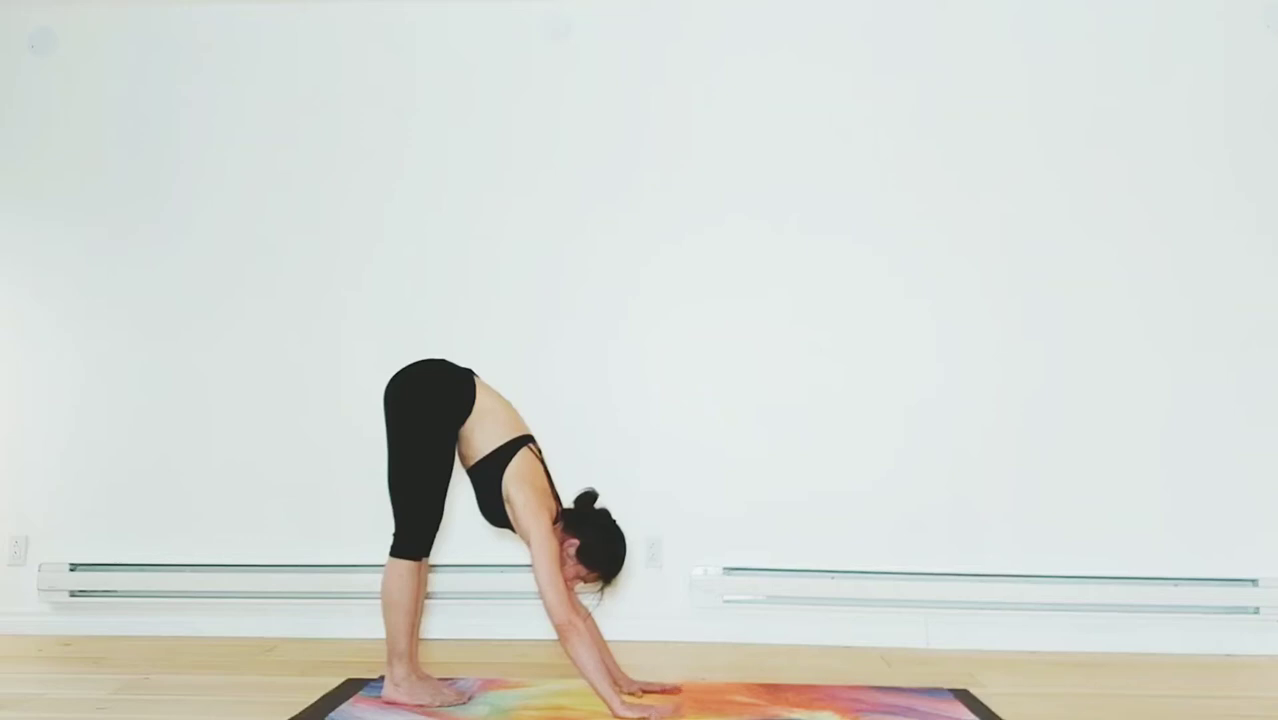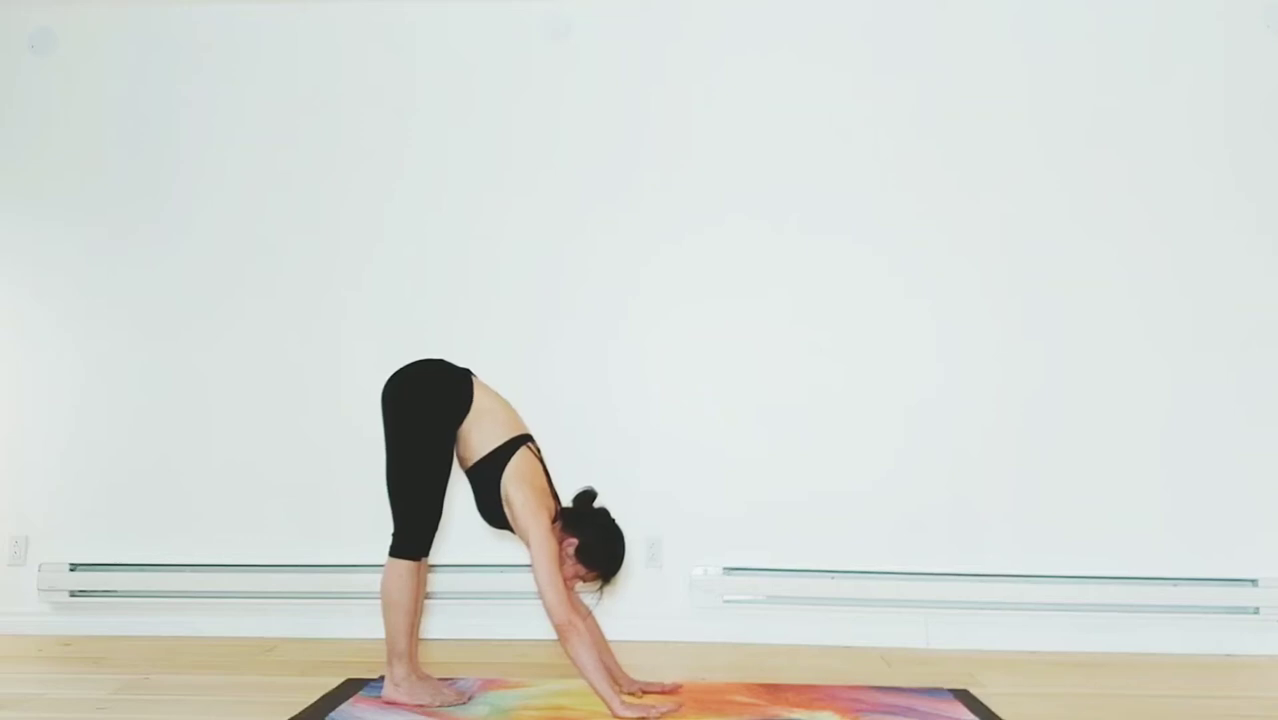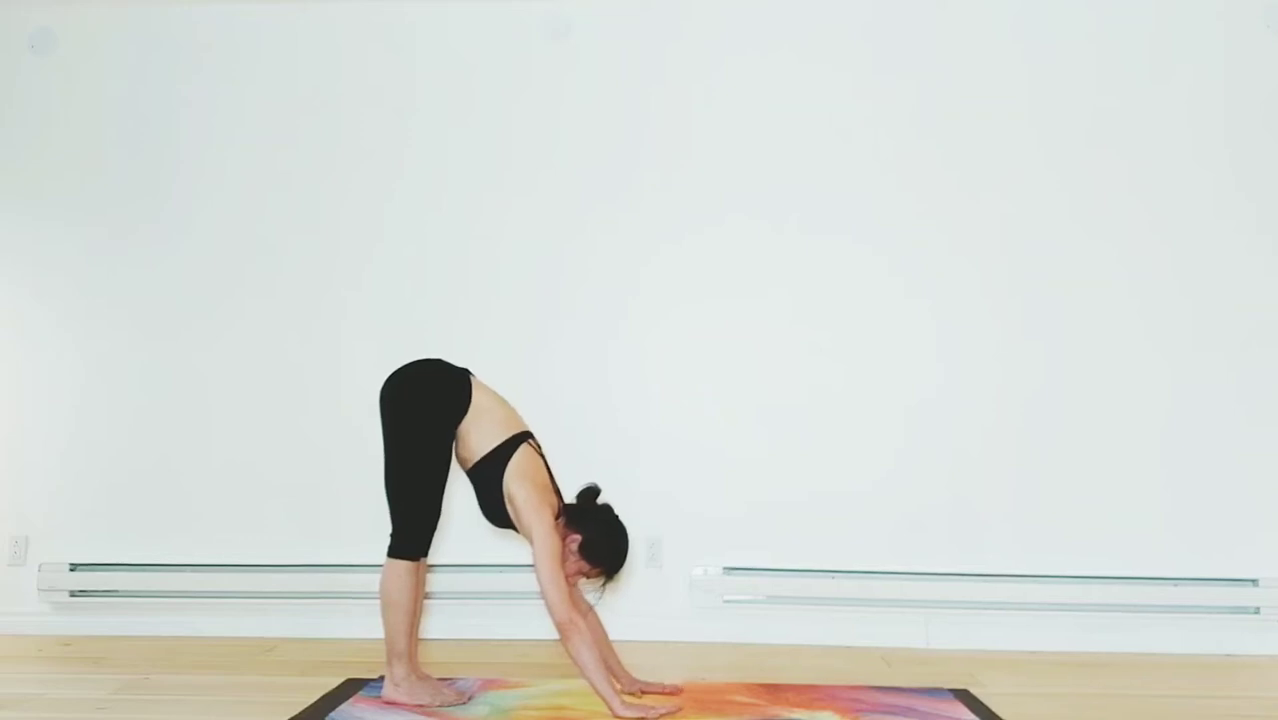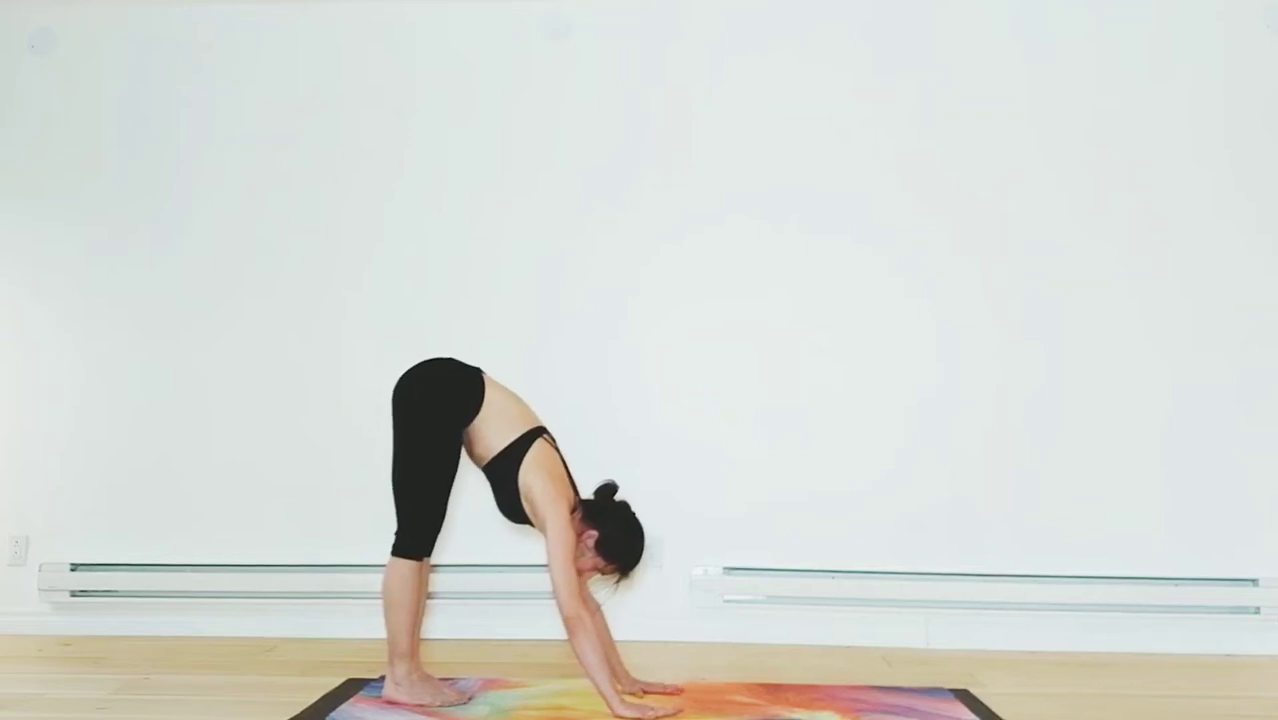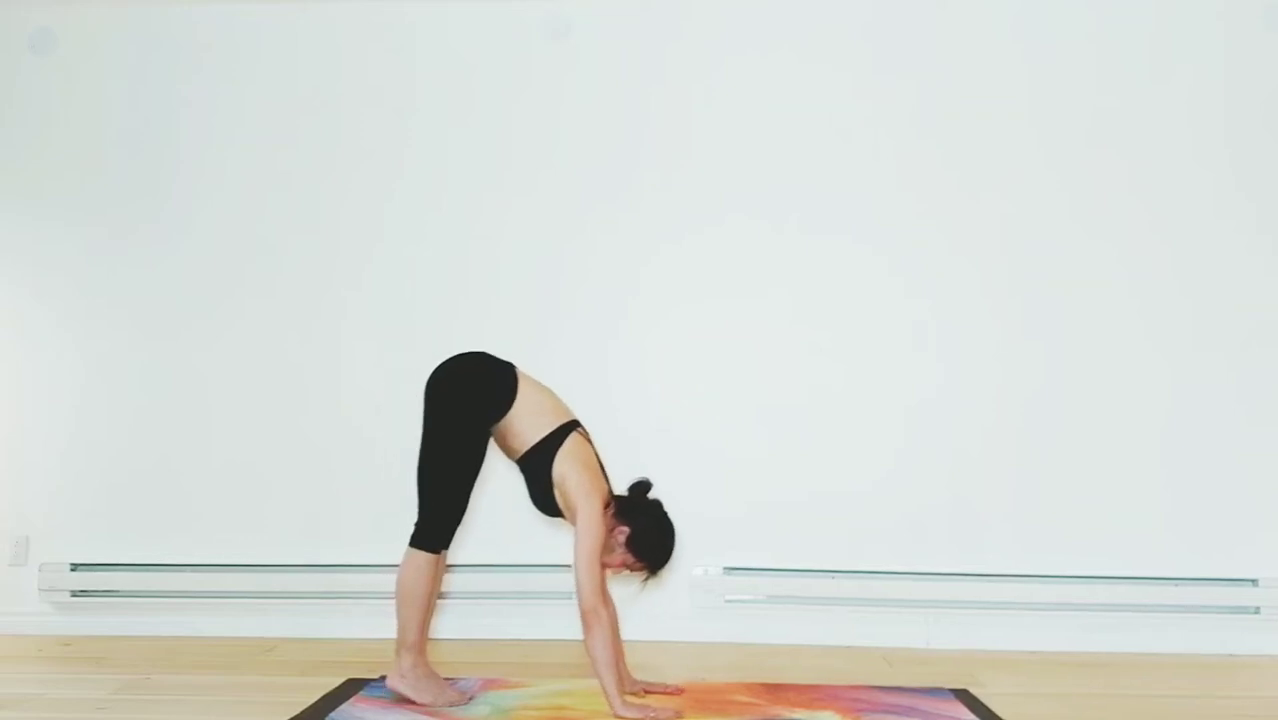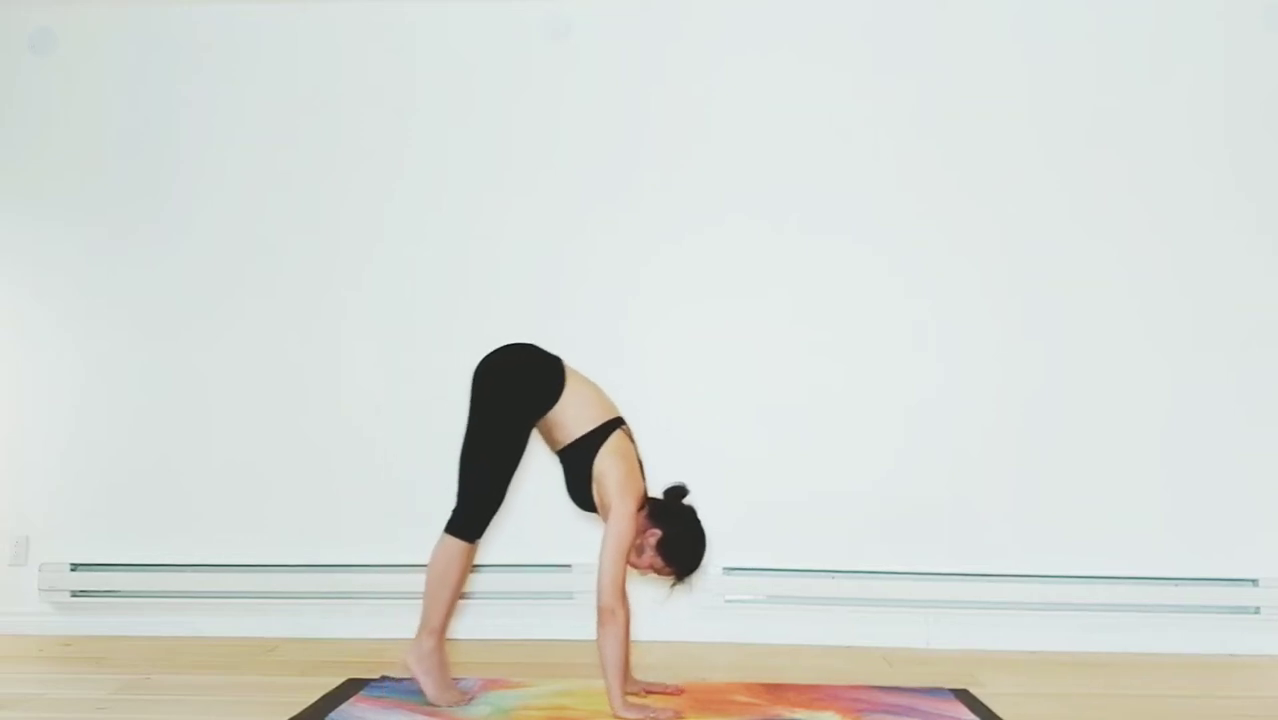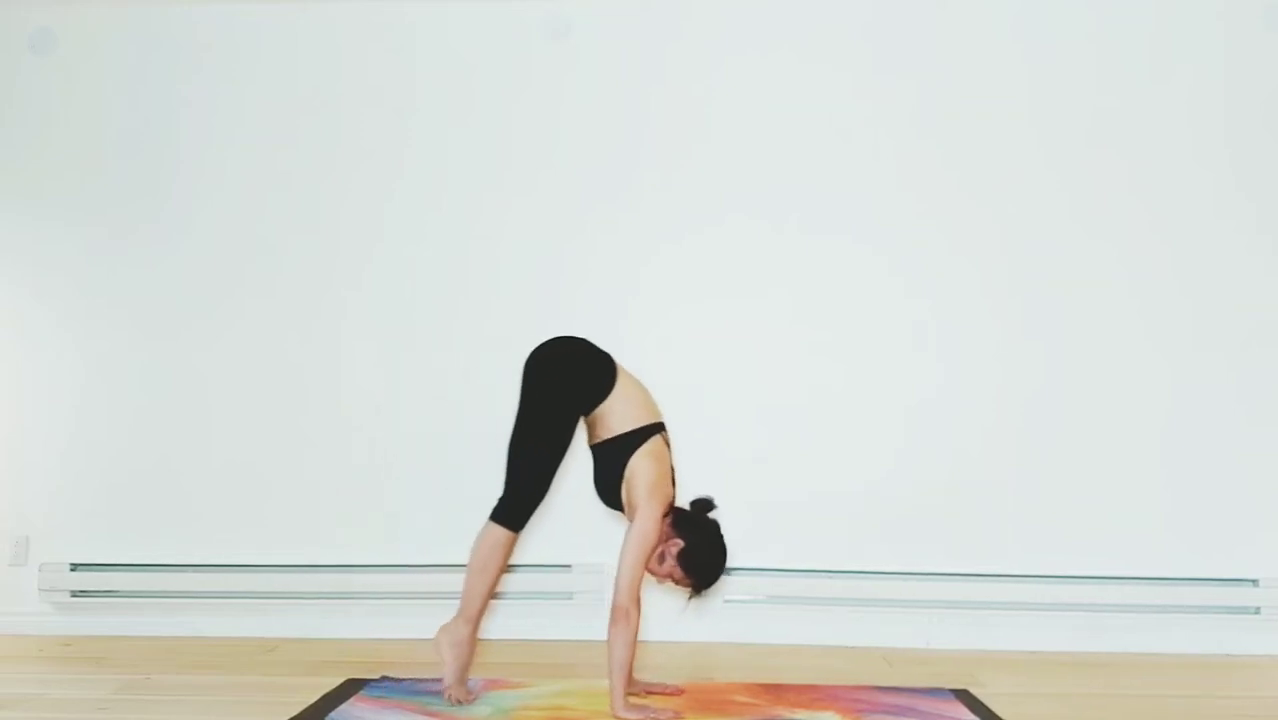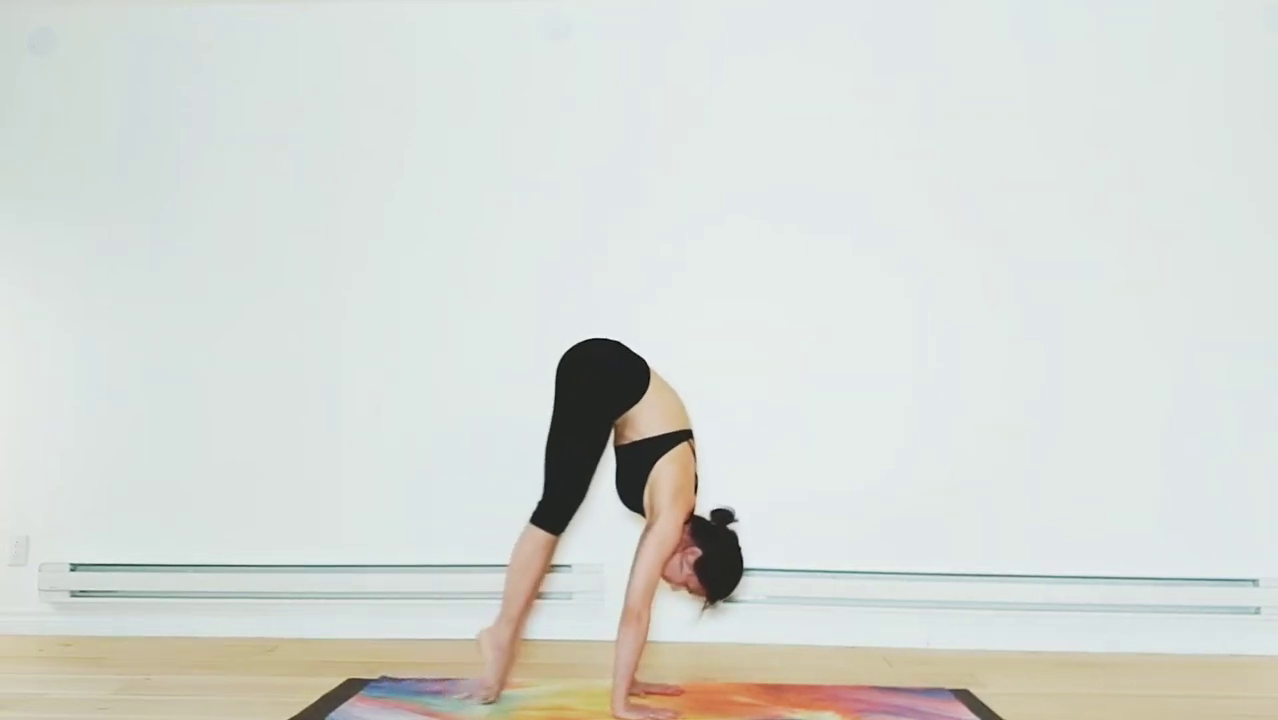
dt=0.3s
person 1, frame 1
left shoulder: (550, 517)
right shoulder: (539, 521)
left elbow: (574, 611)
right elbow: (566, 624)
left wrist: (622, 680)
left hip: (444, 399)
right hip: (425, 396)
left knee: (420, 538)
right knee: (413, 539)
left ankle: (408, 672)
right ankle: (399, 679)
person 1, frame 2
left shoulder: (545, 515)
right shoulder: (536, 520)
left elbow: (575, 609)
right elbow: (566, 623)
left wrist: (623, 680)
left hip: (443, 397)
right hip: (422, 394)
left knee: (418, 539)
right knee: (412, 538)
left ankle: (407, 672)
right ankle: (399, 678)
person 1, frame 3
left shoulder: (553, 517)
right shoulder: (540, 517)
left elbow: (578, 606)
right elbow: (567, 621)
left wrist: (624, 679)
left hip: (441, 399)
right hip: (421, 395)
left knee: (417, 539)
right knee: (410, 540)
left ankle: (407, 672)
right ankle: (399, 679)
person 1, frame 4
left shoulder: (567, 511)
right shoulder: (559, 515)
left elbow: (585, 604)
right elbow: (574, 616)
left wrist: (625, 679)
left hip: (453, 398)
right hip: (432, 394)
left knee: (421, 539)
right knee: (416, 538)
left ankle: (409, 671)
right ankle: (401, 677)
person 1, frame 5
left shoulder: (595, 504)
right shoulder: (590, 506)
left elbow: (600, 599)
right elbow: (591, 609)
left wrist: (623, 679)
left hip: (481, 389)
right hip: (467, 387)
left knee: (440, 531)
right knee: (435, 530)
left ankle: (415, 665)
right ankle: (407, 667)
person 1, frame 6
left shoulder: (630, 502)
right shoulder: (624, 504)
left elbow: (615, 599)
right elbow: (609, 607)
left wrist: (626, 680)
left hip: (531, 381)
right hip: (515, 378)
left knee: (474, 518)
right knee: (472, 517)
right ankle: (426, 648)
person 1, frame 7
left shoulder: (655, 508)
right shoulder: (651, 509)
left elbow: (626, 603)
right elbow: (624, 607)
left wrist: (626, 681)
left hip: (576, 373)
right hip: (565, 370)
left knee: (520, 507)
right knee: (518, 506)
right ankle: (461, 630)
person 1, frame 8
left shoulder: (672, 509)
right shoulder: (672, 514)
left elbow: (635, 607)
right elbow: (635, 609)
left wrist: (628, 682)
left hip: (608, 378)
right hip: (597, 372)
left knee: (557, 512)
right knee: (555, 510)
right ankle: (502, 633)
